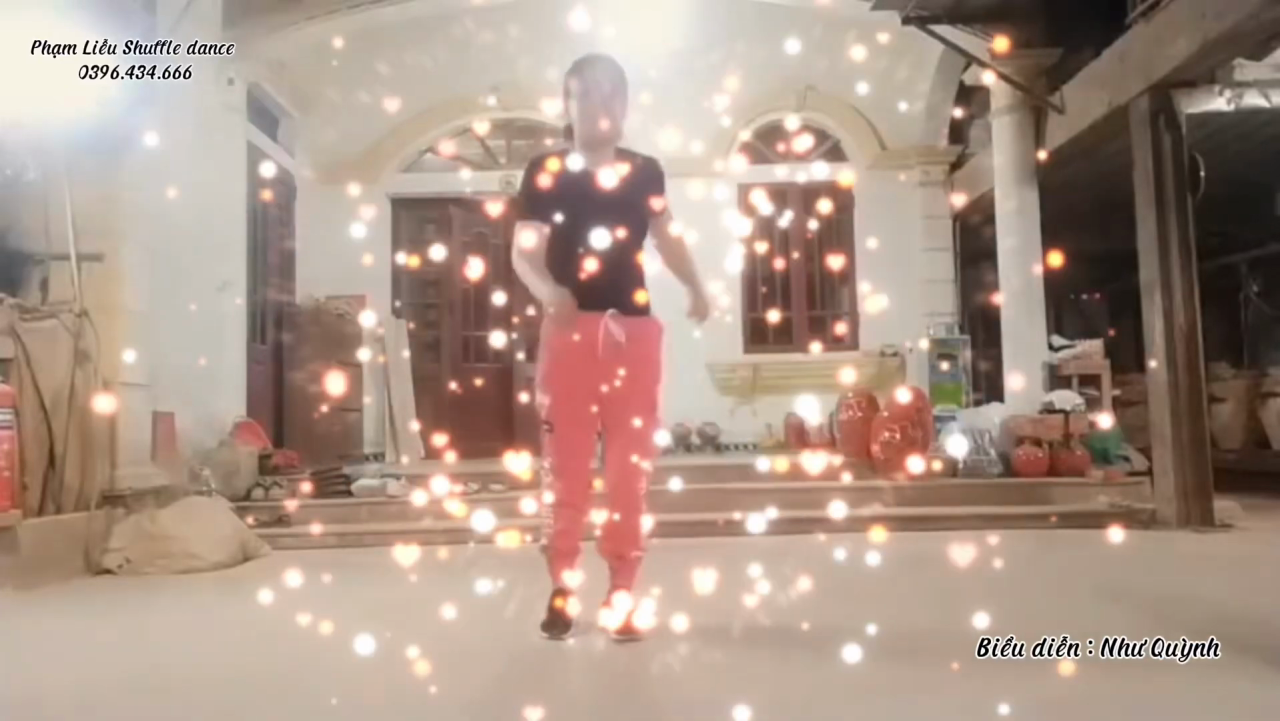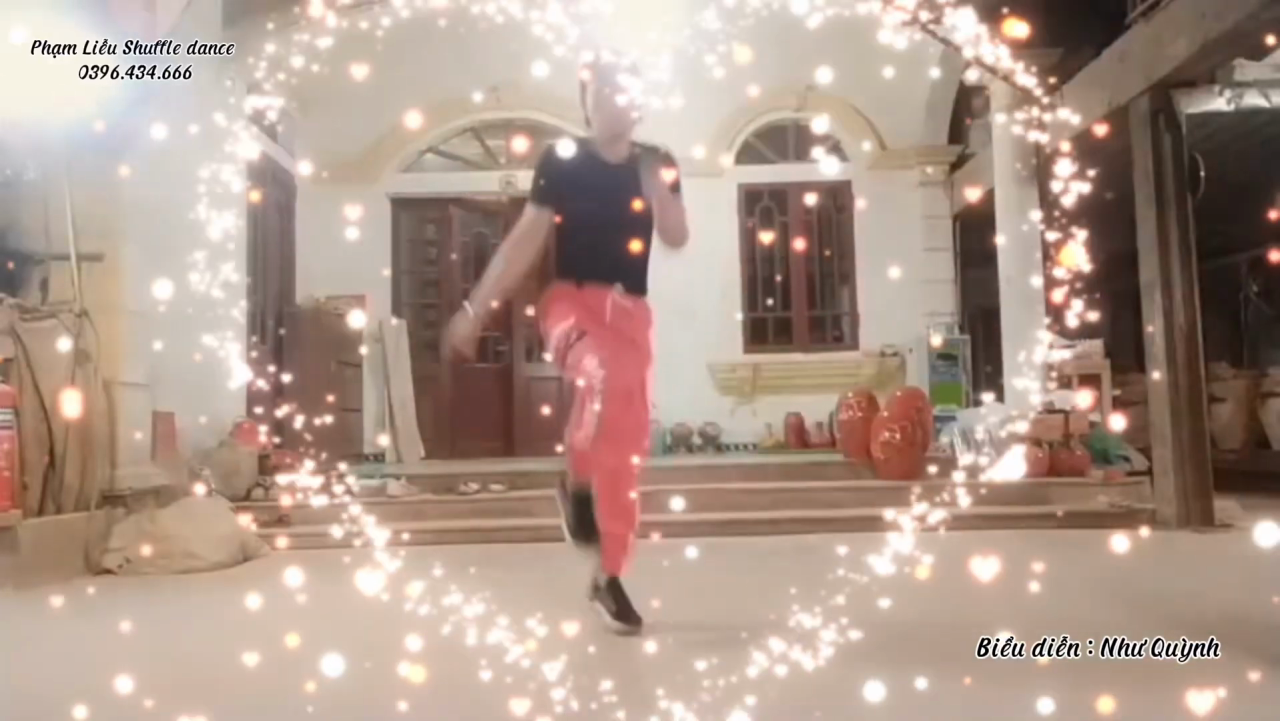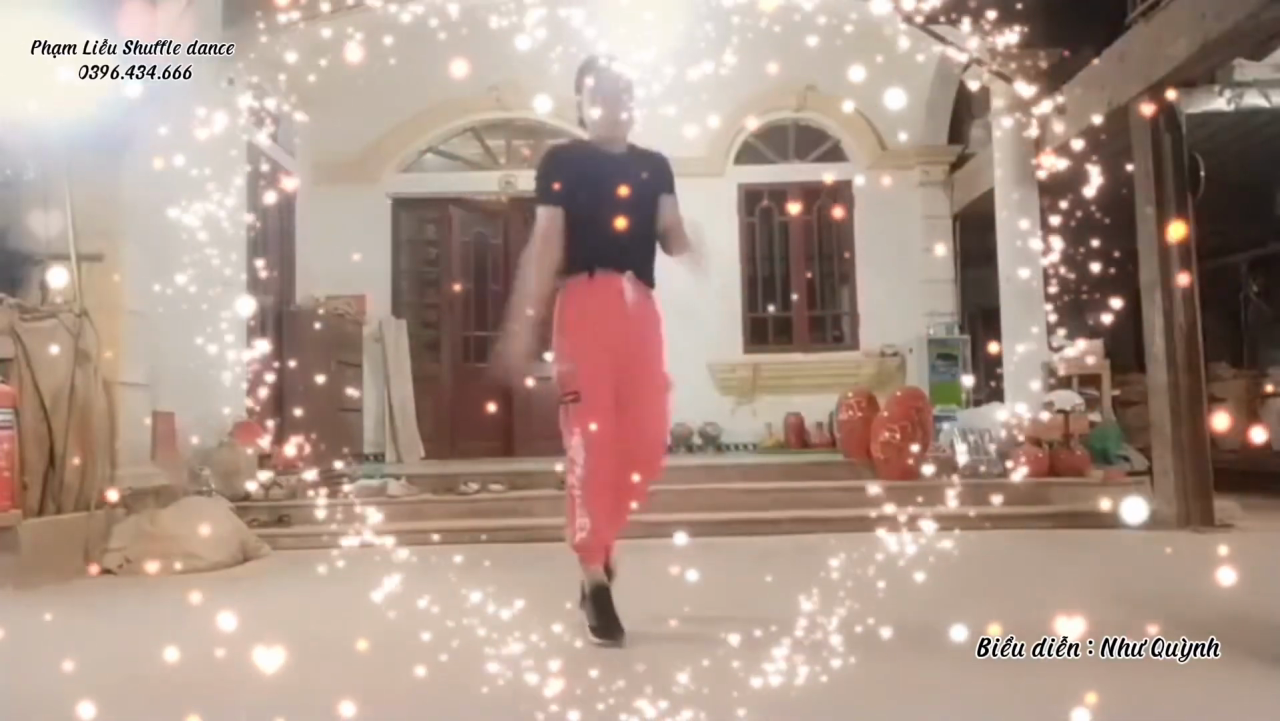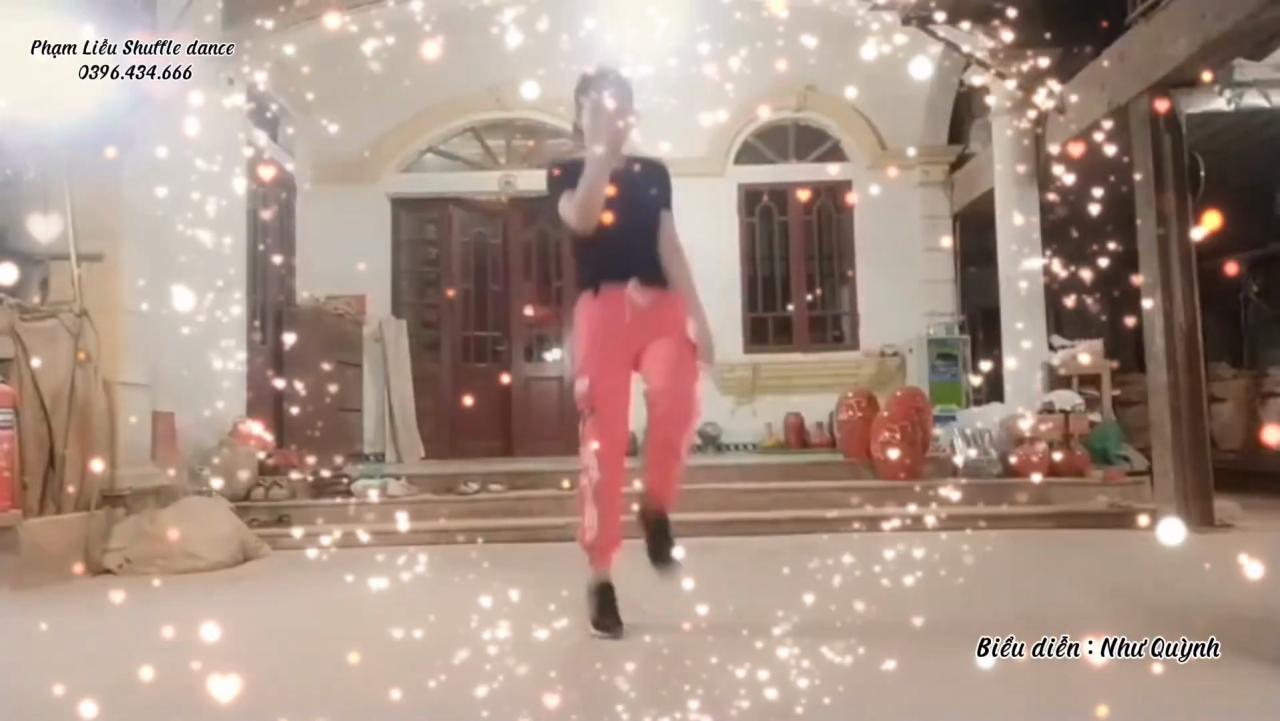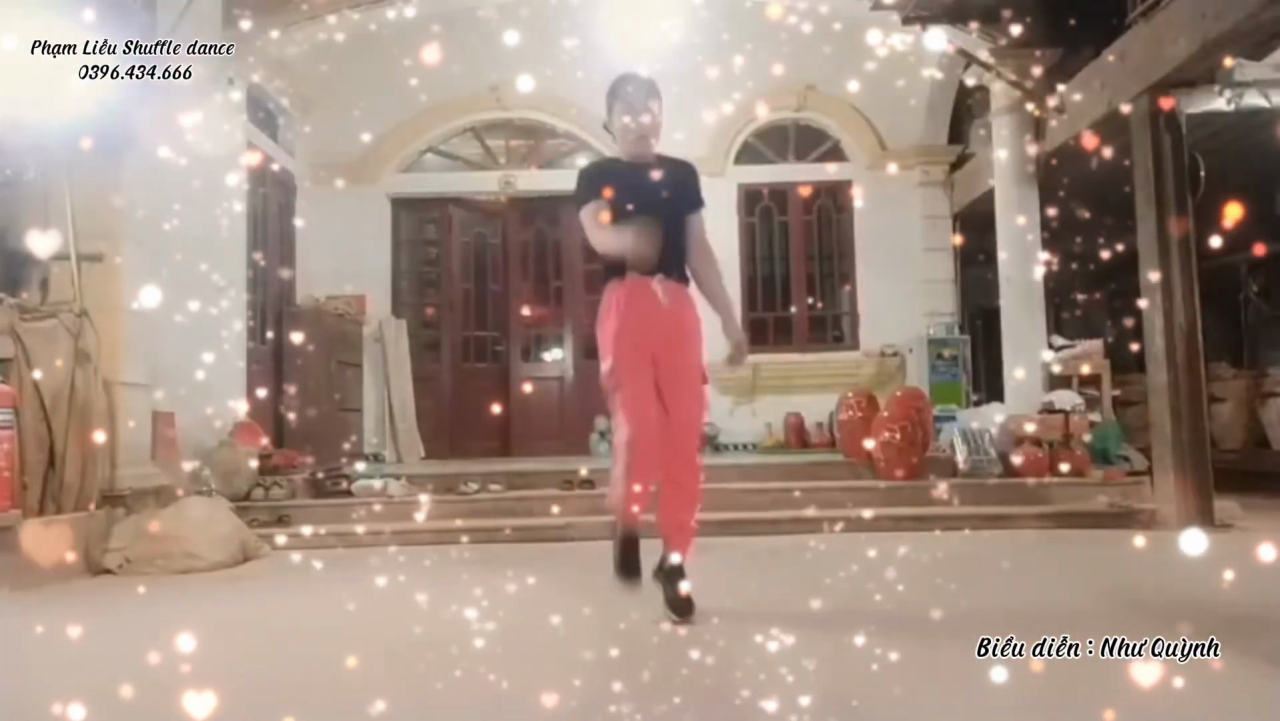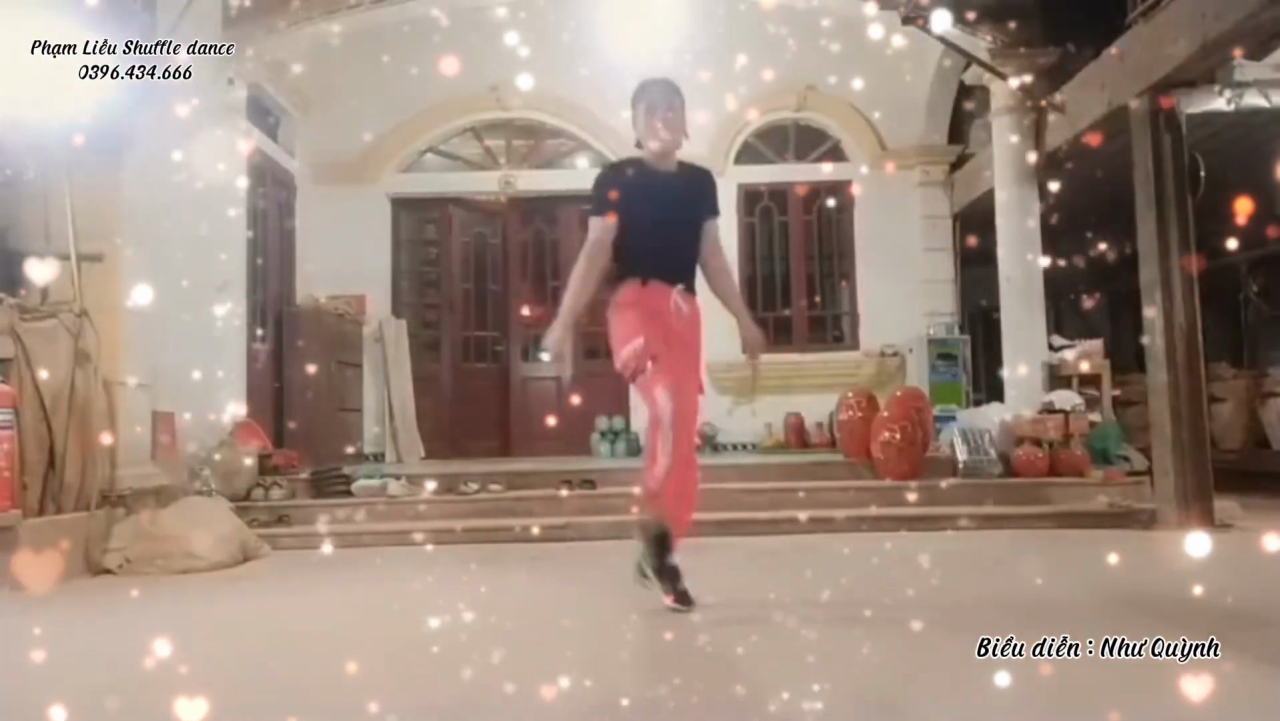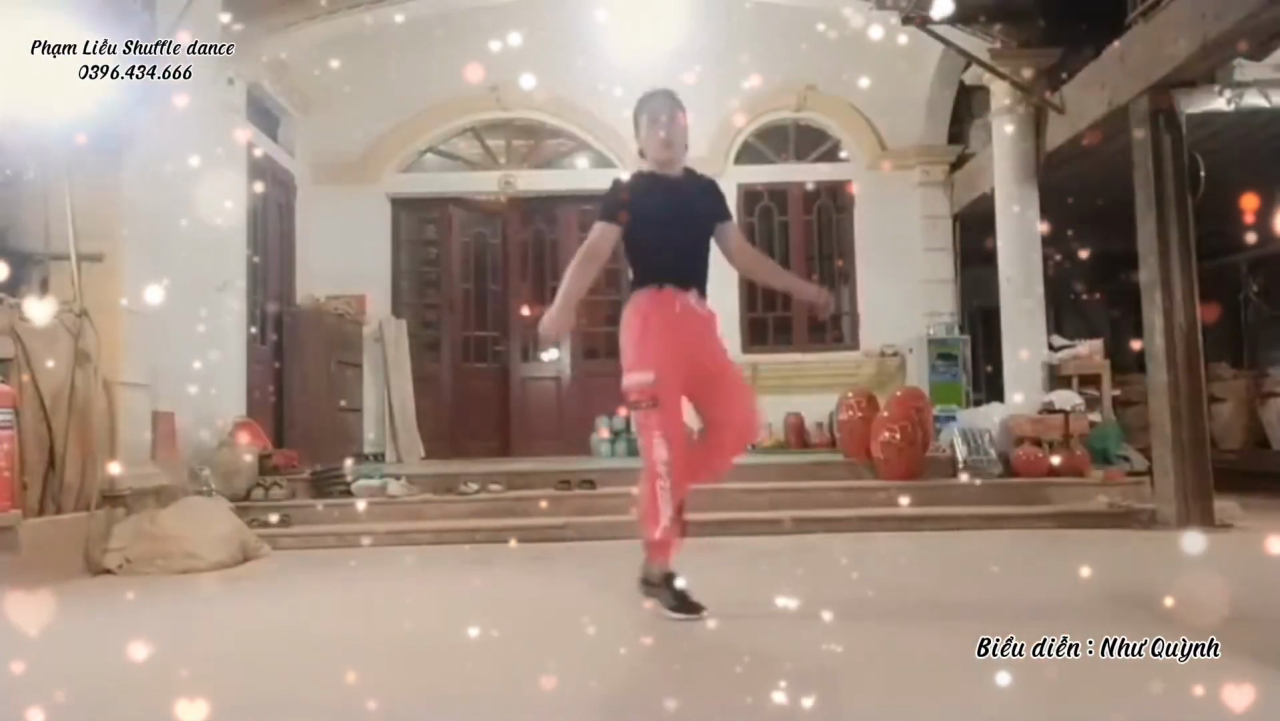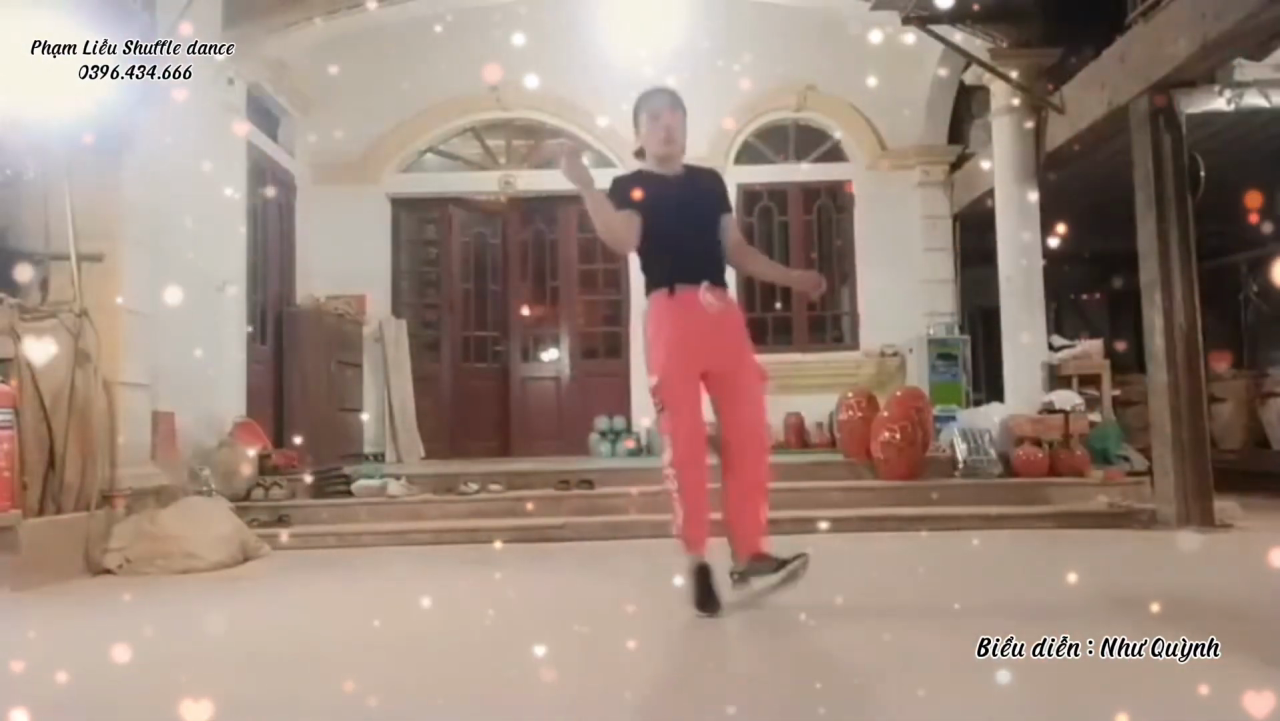
dt=0.3s
person 1, frame 1
left shoulder: (646, 174)
right shoulder: (546, 173)
left elbow: (666, 235)
right elbow: (526, 253)
left wrist: (695, 283)
right wrist: (546, 291)
left hip: (635, 333)
right hip: (573, 334)
left knee: (631, 469)
right knee: (565, 472)
left ankle: (621, 592)
right ankle: (561, 589)
person 1, frame 2
left shoulder: (657, 164)
right shoulder: (562, 162)
left elbow: (677, 237)
right elbow: (525, 241)
left wrist: (660, 188)
right wrist: (475, 309)
left hip: (628, 312)
right hip: (575, 303)
left knee: (630, 448)
right knee: (604, 378)
left ankle: (611, 578)
right ankle: (576, 484)
person 1, frame 3
left shoulder: (655, 166)
right shoulder: (560, 162)
left elbow: (671, 233)
right elbow: (545, 243)
left wrist: (686, 242)
right wrist: (522, 318)
left hip: (638, 307)
right hip: (584, 305)
left knee: (645, 447)
right knee: (593, 445)
left ankle: (597, 541)
right ankle: (594, 584)
person 1, frame 4
left shoulder: (653, 172)
right shoulder: (566, 172)
left elbow: (670, 250)
right elbow: (581, 219)
left wrist: (699, 319)
right wrist: (600, 153)
left hip: (658, 307)
right hip: (601, 313)
left knee: (675, 394)
right knee: (603, 449)
left ankle: (656, 508)
right ankle: (600, 579)
person 1, frame 5
left shoulder: (682, 174)
right shoulder: (596, 176)
left elbow: (699, 251)
right elbow: (597, 234)
left wrist: (731, 319)
right wrist: (625, 241)
left hip: (679, 307)
right hip: (627, 305)
left knee: (684, 438)
right knee: (635, 427)
left ankle: (674, 560)
right ankle: (627, 530)
person 1, frame 6
left shoulder: (700, 182)
right shoulder: (617, 178)
left elbow: (712, 257)
right elbow: (595, 252)
left wrist: (744, 320)
right wrist: (564, 321)
left hip: (685, 312)
right hip: (635, 305)
left knee: (682, 439)
right knee: (671, 407)
left ankle: (662, 557)
right ankle: (658, 523)
person 1, frame 7
left shoulder: (704, 189)
right shoulder: (628, 192)
left elbow: (740, 251)
right elbow: (594, 251)
left wrist: (799, 286)
right wrist: (562, 306)
left hip: (696, 320)
right hip: (651, 316)
left knee: (738, 424)
right knee: (664, 444)
left ankle: (672, 491)
right ankle: (658, 573)
person 1, frame 8
left shoulder: (709, 182)
right shoulder: (630, 187)
left elbow: (736, 249)
right elbow: (621, 239)
left wrist: (793, 278)
right wrist: (585, 185)
left hip: (722, 312)
right hip: (671, 315)
left knee: (747, 436)
right knee: (683, 441)
left ankle: (749, 556)
right ankle: (697, 560)
